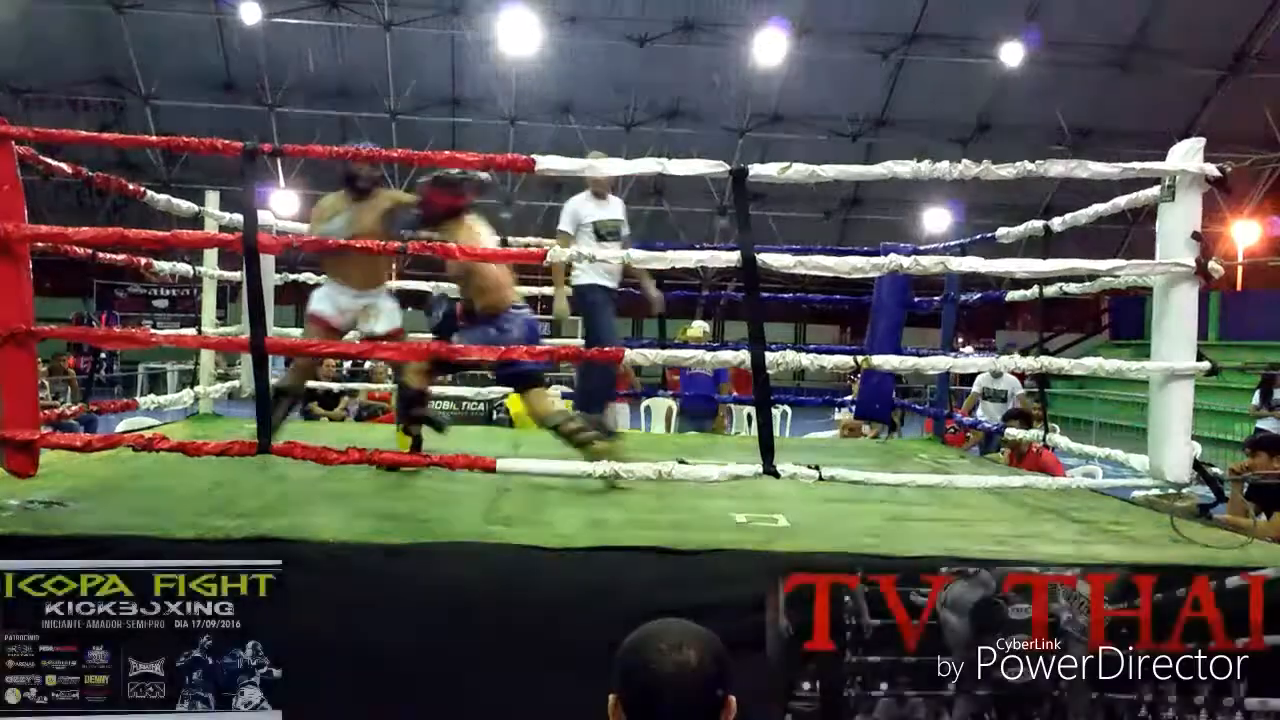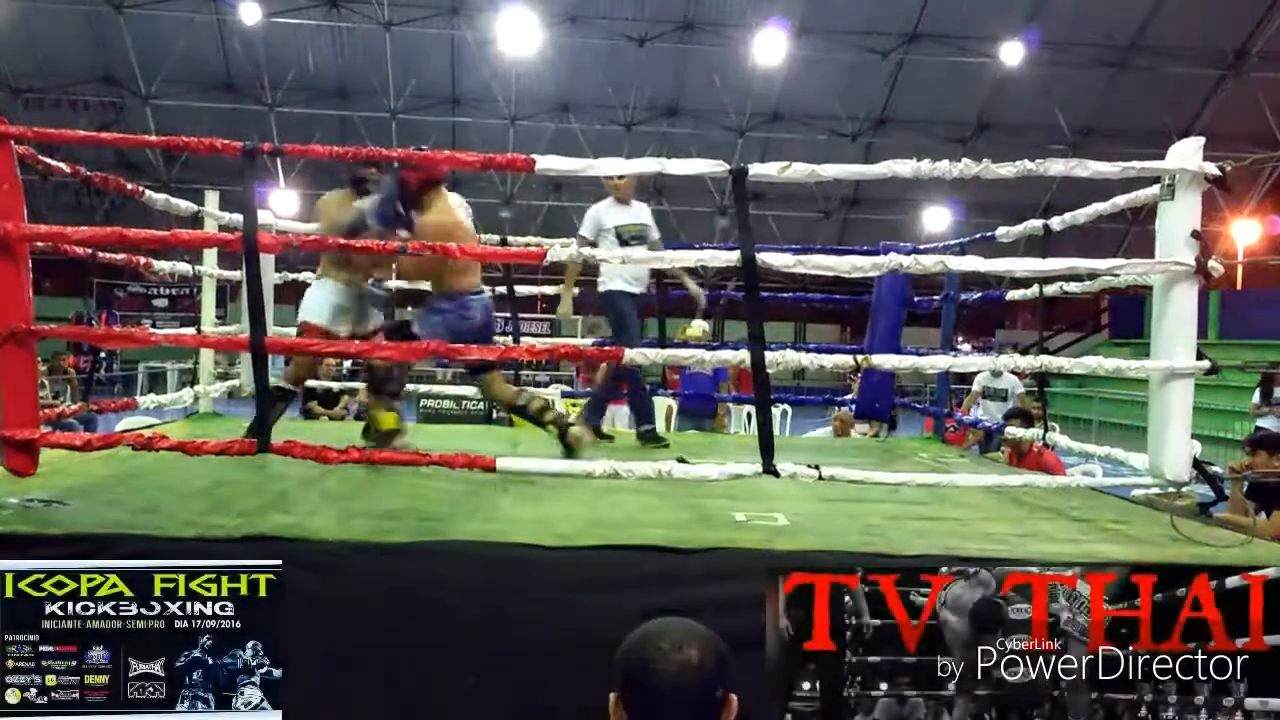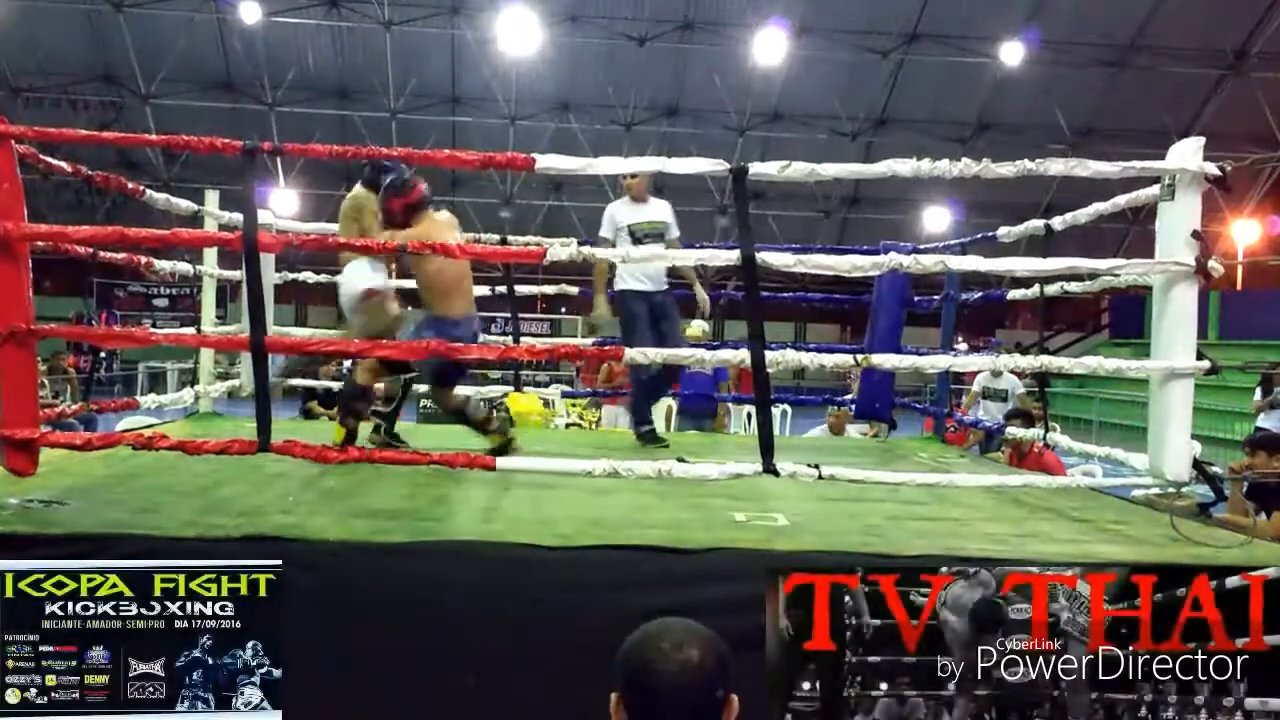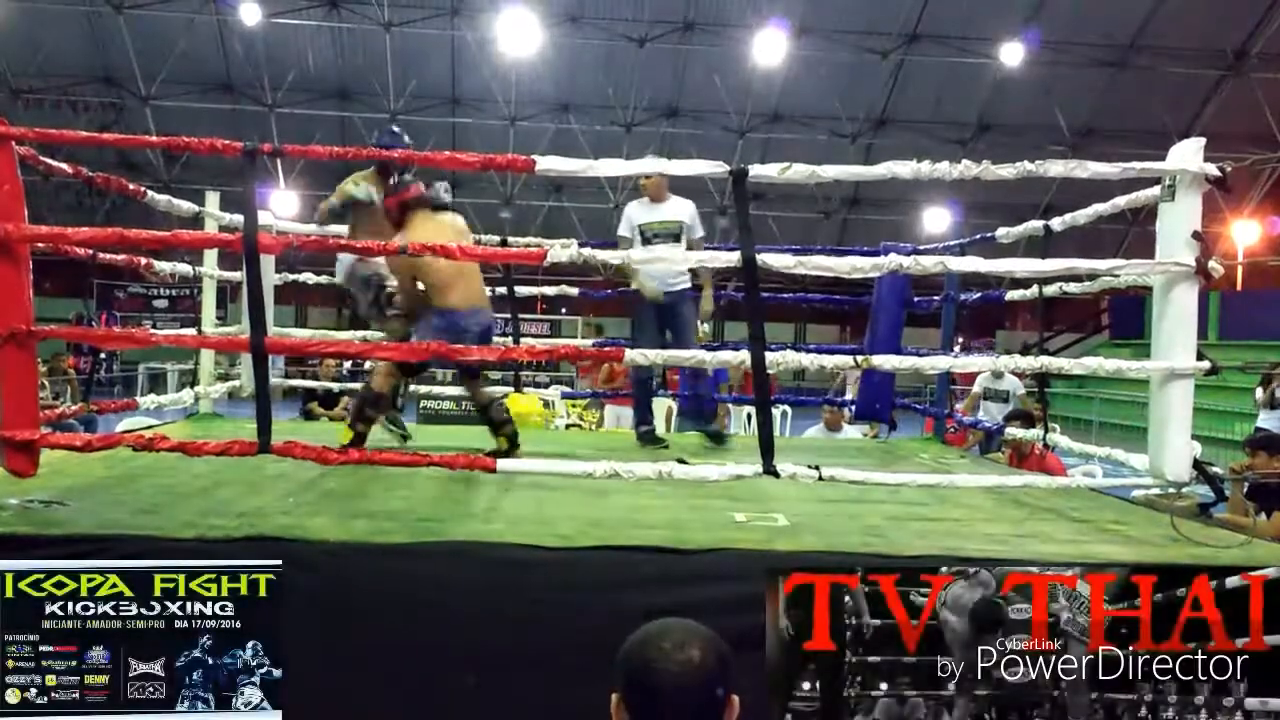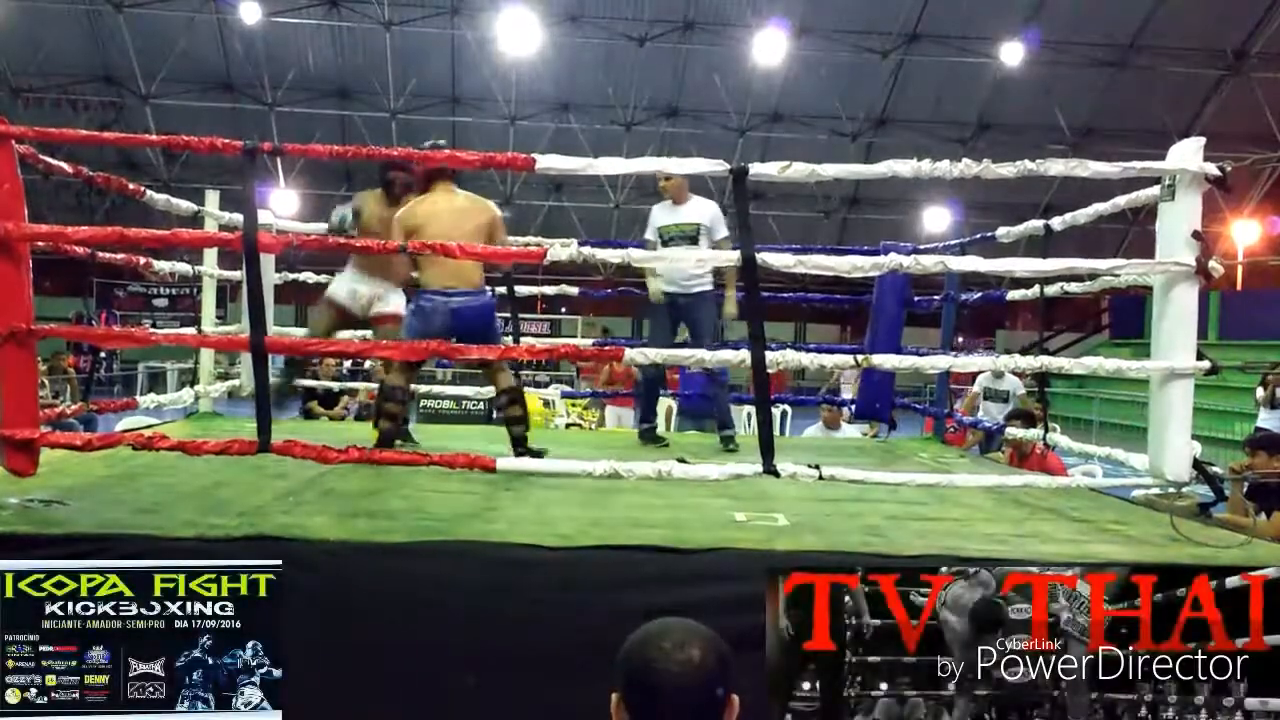
dt=0.2s
person 1, frame 1
left shoulder: (464, 242)
right shoulder: (472, 223)
left elbow: (495, 296)
left wrist: (463, 312)
left hip: (501, 327)
right hip: (519, 324)
left knee: (417, 368)
right knee: (541, 406)
right ankle: (598, 445)
person 1, frame 2
left shoulder: (434, 222)
right shoulder: (452, 201)
left elbow: (411, 271)
right wrist: (411, 223)
left hip: (456, 308)
right hip: (476, 306)
right knee: (497, 386)
left ankle: (386, 431)
right ankle: (565, 428)
person 1, frame 3
left shoulder: (410, 238)
right shoulder: (448, 221)
left hip: (443, 331)
right hip: (465, 328)
right knee: (444, 397)
right ankle: (502, 434)
person 1, frame 4
left shoulder: (401, 245)
right shoulder: (455, 221)
left elbow: (408, 304)
left hip: (450, 323)
right hip: (481, 321)
left knee: (389, 373)
right knee: (473, 383)
left ankle: (355, 441)
right ankle: (507, 439)
person 1, frame 5
left shoulder: (409, 213)
right shoulder: (487, 208)
left hip: (432, 304)
right hip: (477, 303)
left knee: (400, 369)
right knee: (500, 373)
left ankle: (384, 445)
right ankle: (521, 448)
person 2, frame 1
left shoulder: (391, 200)
right shoulder: (328, 204)
right wrist: (329, 235)
left hip: (377, 298)
right hip: (336, 293)
right knee: (304, 364)
left ankle: (415, 415)
right ankle: (268, 428)
person 2, frame 2
left shoulder: (375, 205)
right shoulder: (330, 202)
right elbow: (336, 234)
left hip: (362, 296)
right hip: (330, 292)
right knee: (301, 370)
right ankle: (255, 433)
person 2, frame 3
left shoulder: (369, 200)
right shoulder: (362, 197)
right elbow: (379, 240)
left hip: (374, 278)
right hip: (363, 275)
left knee: (400, 358)
left ankle: (383, 426)
person 2, frame 4
right shoulder: (358, 183)
right elbow: (322, 216)
right wrist: (347, 203)
left hip: (387, 267)
right hip: (358, 260)
left knee: (401, 339)
left ankle: (391, 410)
person 2, frame 5
right shoulder: (364, 201)
right elbow: (335, 237)
right wrist: (338, 226)
left hip: (388, 291)
right hip: (354, 280)
right knee: (314, 337)
left ankle: (399, 425)
right ankle: (285, 386)
person 3, frame 1
left shoulder: (618, 205)
right shoulder: (576, 205)
left elbow: (626, 250)
right elbow: (561, 250)
left wrist: (647, 284)
right wrist: (559, 293)
left hip: (609, 287)
right hip: (588, 285)
right knee: (610, 348)
left ankle: (586, 413)
right ankle: (592, 412)
person 3, frame 2
left shoulder: (644, 211)
right shoulder: (598, 211)
left elbow: (658, 252)
left wrist: (687, 281)
right wrist: (566, 295)
left hip: (639, 293)
right hip: (615, 293)
left knee: (627, 361)
left ankle: (592, 415)
right ankle: (644, 426)
person 3, frame 3
left shoulder: (663, 208)
right shoulder: (615, 210)
left elbow: (676, 251)
left wrist: (697, 287)
right wrist: (600, 299)
left hip: (662, 293)
right hip: (630, 293)
right knee: (641, 362)
left ankle: (640, 406)
right ankle: (644, 426)
person 3, frame 4
left shoulder: (686, 207)
right shoulder: (632, 209)
left elbow: (699, 252)
right elbow: (623, 252)
left wrist: (707, 293)
right wrist: (639, 280)
left hip: (681, 293)
right hip: (645, 295)
right knee: (644, 365)
left ankle: (708, 424)
right ankle: (643, 427)
person 3, frame 5
left shoulder: (708, 208)
right shoulder: (657, 212)
left wrist: (731, 294)
right wrist: (651, 280)
left hip: (700, 294)
right hip: (664, 295)
right knee: (653, 362)
left ankle: (726, 431)
right ankle: (646, 426)
